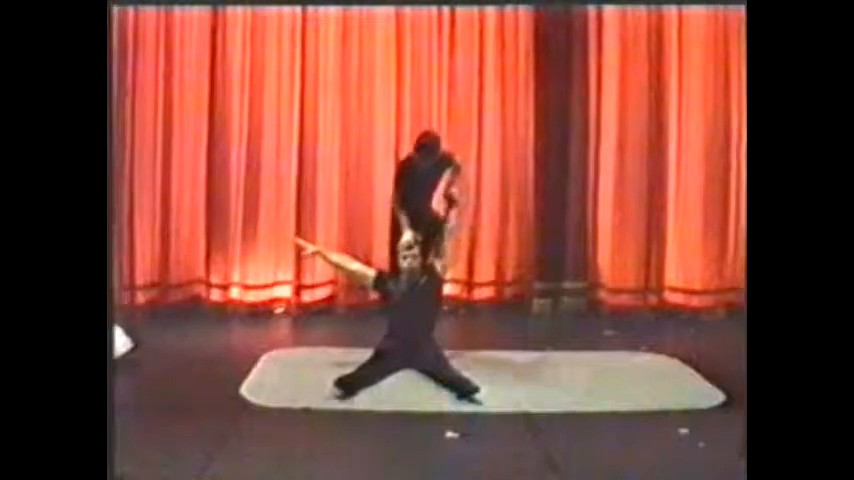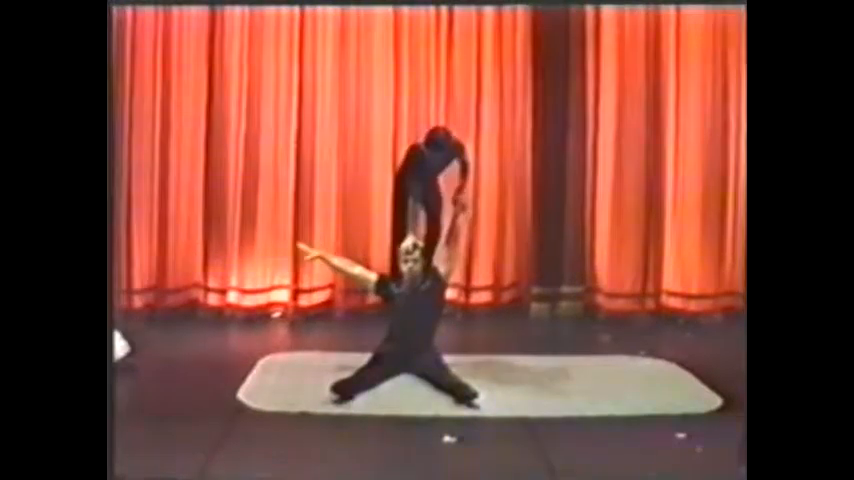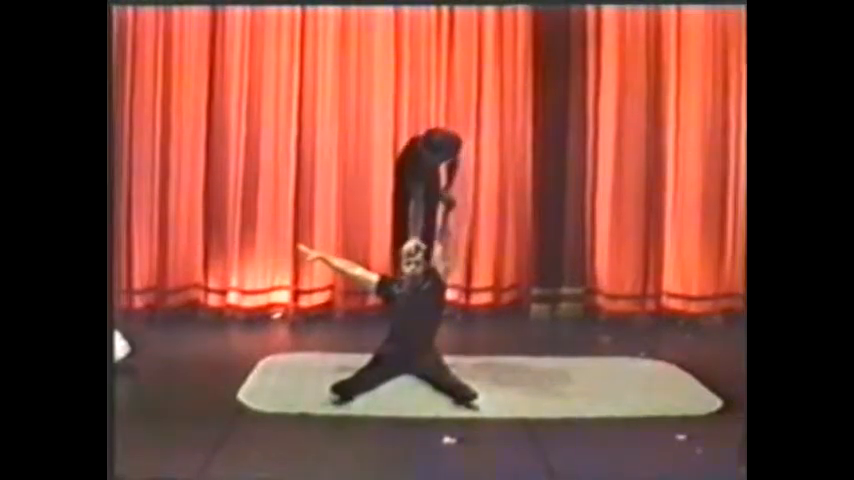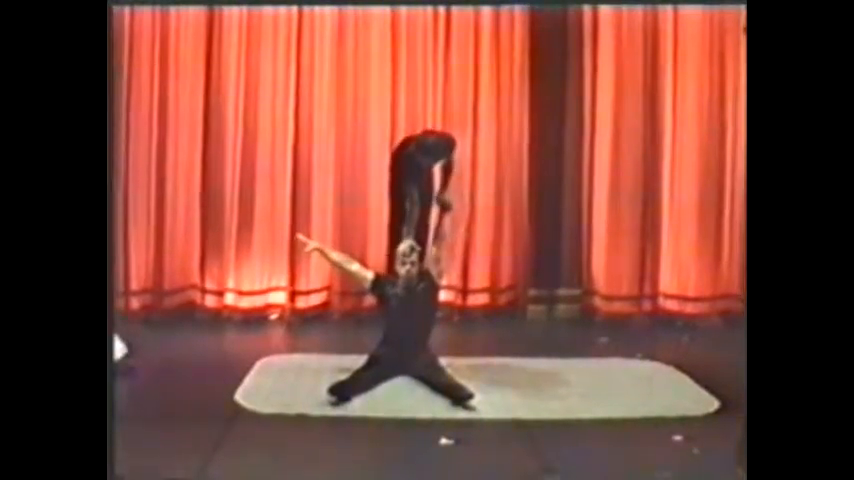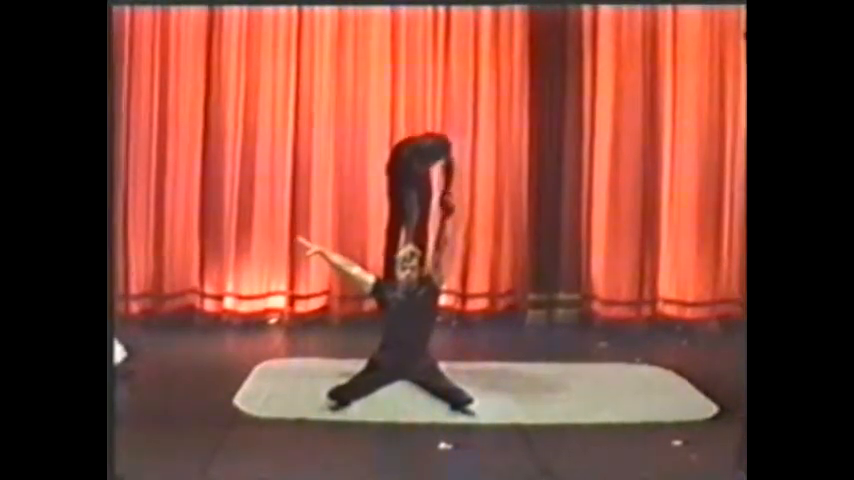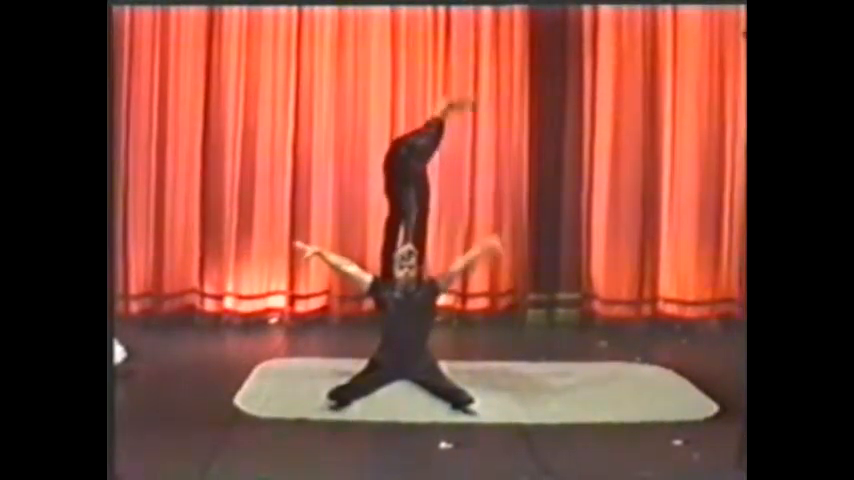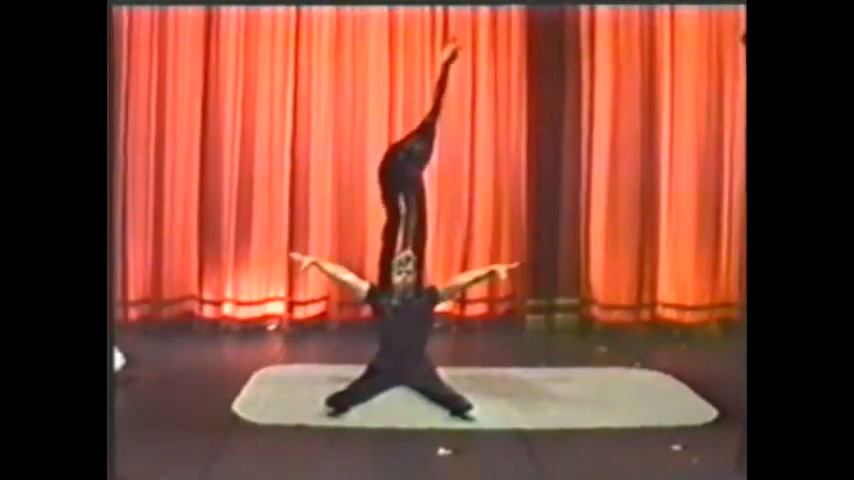
dt=0.4s
person 1, frame 1
left shoulder: (432, 277)
right shoulder: (390, 282)
right elbow: (352, 265)
right wrist: (320, 251)
left hip: (424, 349)
right hip: (393, 348)
left knee: (453, 379)
right knee: (357, 380)
left ankle: (467, 393)
right ankle: (347, 389)
person 1, frame 2
left shoulder: (434, 283)
right shoulder: (393, 287)
left elbow: (449, 248)
right elbow: (355, 270)
left wrist: (456, 215)
right wrist: (321, 255)
left hip: (424, 354)
right hip: (392, 352)
left knee: (455, 388)
right knee: (360, 381)
left ankle: (465, 398)
right ankle: (344, 394)
person 1, frame 3
left shoulder: (434, 283)
right shoulder: (393, 287)
left elbow: (442, 246)
right elbow: (356, 271)
right wrist: (322, 256)
left hip: (424, 355)
right hip: (393, 354)
left knee: (457, 391)
right knee: (360, 382)
left ankle: (465, 400)
right ankle: (344, 396)
person 1, frame 4
left shoulder: (427, 284)
right shoulder: (386, 286)
left elbow: (437, 247)
right elbow: (351, 266)
left wrist: (442, 214)
right wrist: (320, 248)
left hip: (420, 356)
right hip: (388, 355)
left knee: (454, 391)
right knee: (353, 385)
left ankle: (461, 399)
right ankle: (341, 396)
person 1, frame 5
left shoulder: (428, 290)
right shoulder: (387, 291)
left elbow: (440, 253)
right elbow: (352, 269)
left wrist: (445, 217)
right wrist: (322, 251)
left hip: (419, 362)
right hip: (388, 360)
left knee: (456, 398)
right knee: (351, 391)
left ankle: (461, 405)
right ankle: (340, 399)
person 1, frame 6
left shoulder: (428, 291)
right shoulder: (383, 290)
left elbow: (456, 270)
right elbow: (350, 268)
left wrist: (482, 250)
right wrist: (320, 252)
left hip: (420, 362)
right hip: (386, 362)
left knee: (459, 398)
right knee: (349, 392)
left ankle: (462, 405)
right ankle: (340, 401)
person 1, frame 7
left shoulder: (426, 298)
right shoulder: (381, 298)
left elbow: (460, 282)
right elbow: (346, 277)
left wrist: (490, 271)
right wrist: (316, 262)
left hip: (418, 368)
right hip: (385, 367)
left knee: (457, 404)
right knee: (346, 399)
right ankle: (337, 407)
person 2, frame 1
left shoulder: (444, 159)
right shoulder: (406, 167)
left elbow: (457, 167)
right elbow: (396, 201)
left wrist: (453, 186)
right wrist: (405, 230)
left hip: (424, 210)
right hip: (405, 211)
person 2, frame 2
left shoulder: (455, 147)
right shoulder: (415, 155)
left elbow: (464, 165)
right elbow: (413, 198)
left wrist: (460, 190)
left hip: (429, 183)
right hip: (408, 182)
left knee: (434, 227)
right knee: (401, 231)
right ankle: (398, 277)
person 2, frame 3
left shoulder: (453, 143)
right shoulder: (414, 155)
left elbow: (453, 162)
right elbow: (423, 194)
left wrist: (447, 188)
left hip: (429, 173)
right hip: (409, 172)
left knee: (430, 220)
right knee: (403, 220)
person 2, frame 4
left shoulder: (446, 144)
right shoulder: (407, 155)
left elbow: (448, 163)
left wrist: (442, 192)
left hip: (422, 172)
right hip: (404, 172)
left knee: (422, 219)
right knee: (399, 216)
right ankle: (394, 268)
person 2, frame 5
left shoulder: (441, 145)
right shoulder: (402, 158)
left elbow: (449, 164)
right elbow: (407, 209)
left wrist: (446, 194)
left hip: (419, 176)
right hip: (402, 175)
left knee: (421, 221)
right knee: (398, 218)
right ankle: (390, 276)
person 2, frame 6
left shoulder: (429, 137)
right shoulder: (399, 157)
left elbow: (445, 112)
left wrist: (456, 105)
left hip: (412, 172)
right hip: (400, 176)
left knee: (421, 216)
right knee: (398, 216)
right ankle: (388, 275)
person 2, frame 7
left shoulder: (424, 137)
right shoulder: (402, 162)
left elbow: (437, 103)
left wrist: (445, 65)
left hip: (408, 176)
right hip: (396, 178)
left knee: (414, 221)
right knee: (396, 220)
right ankle: (386, 281)
